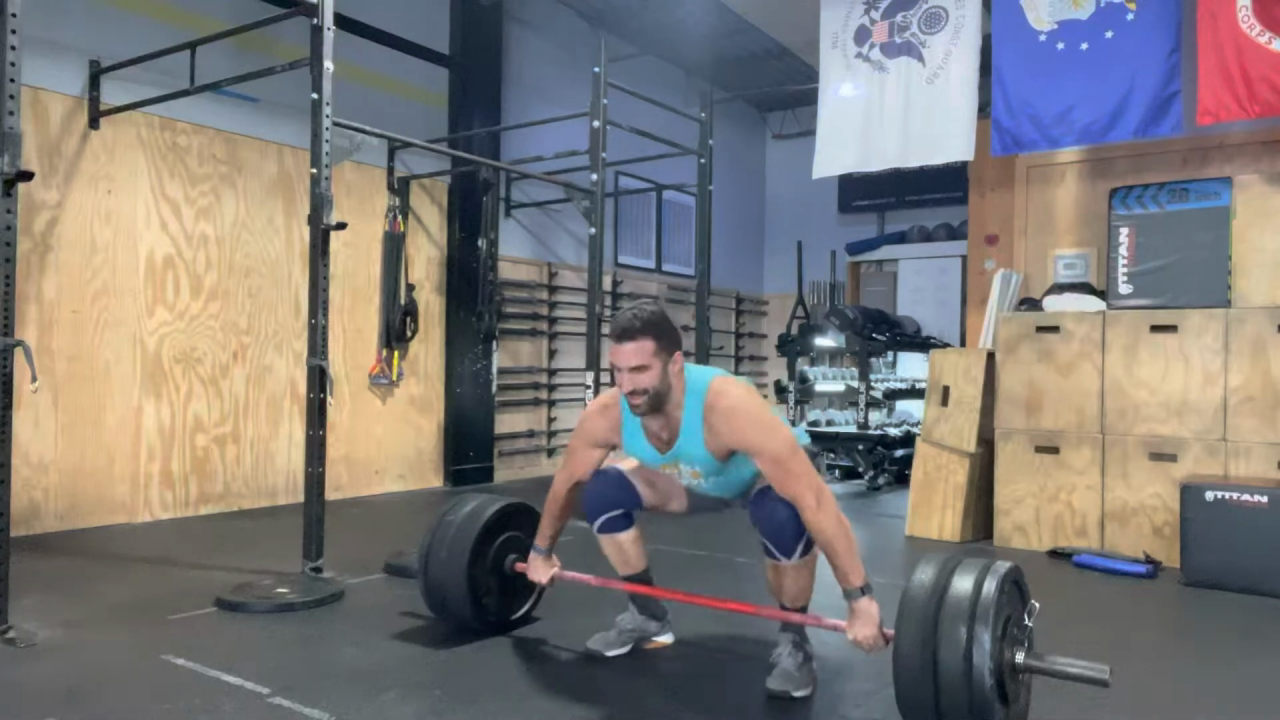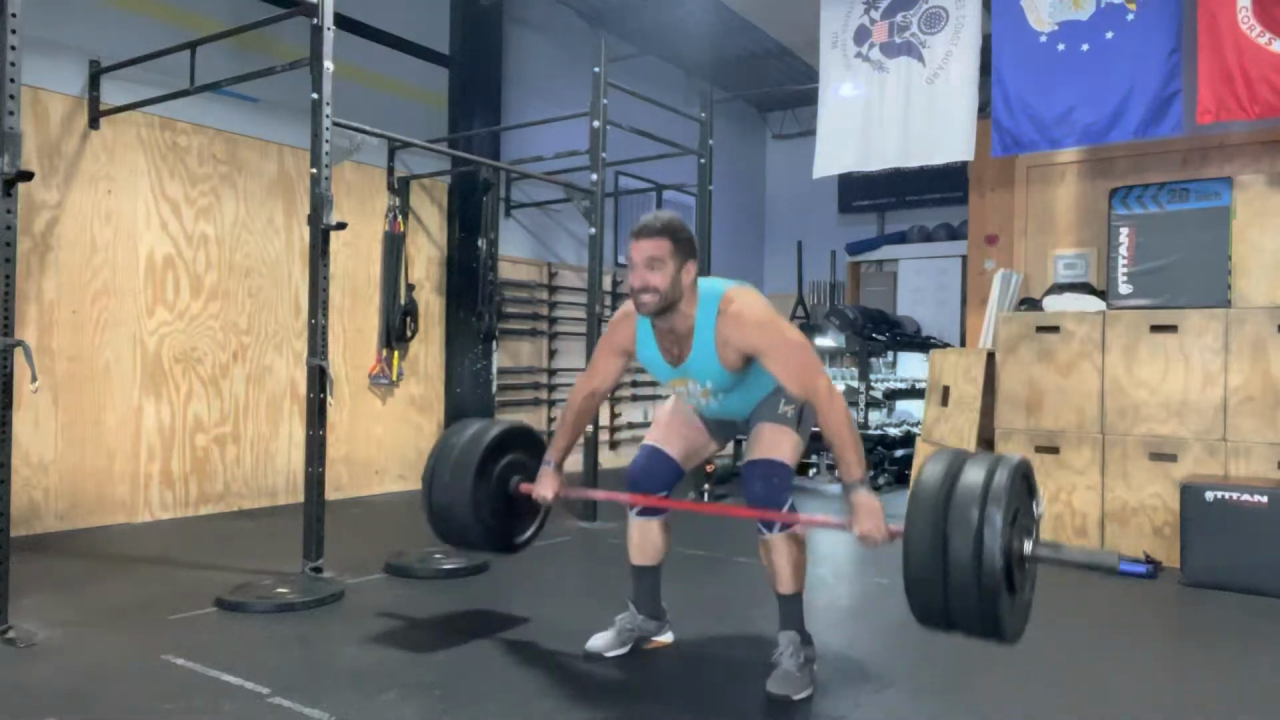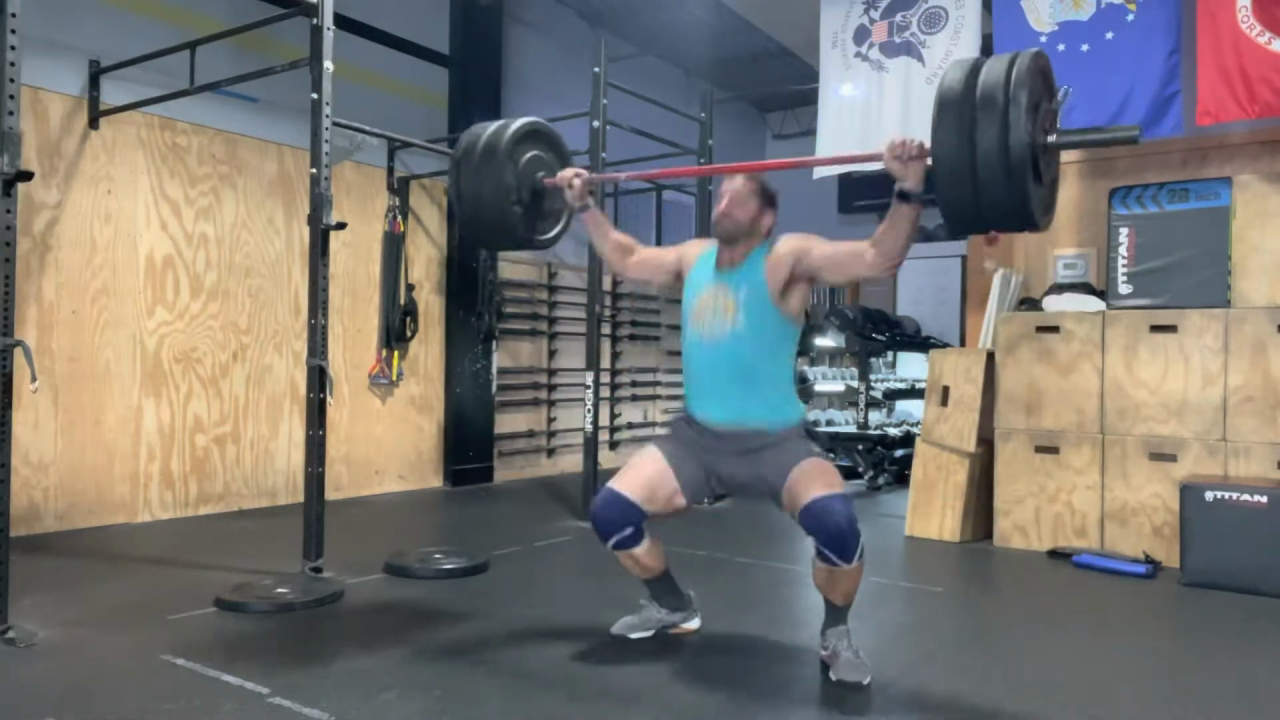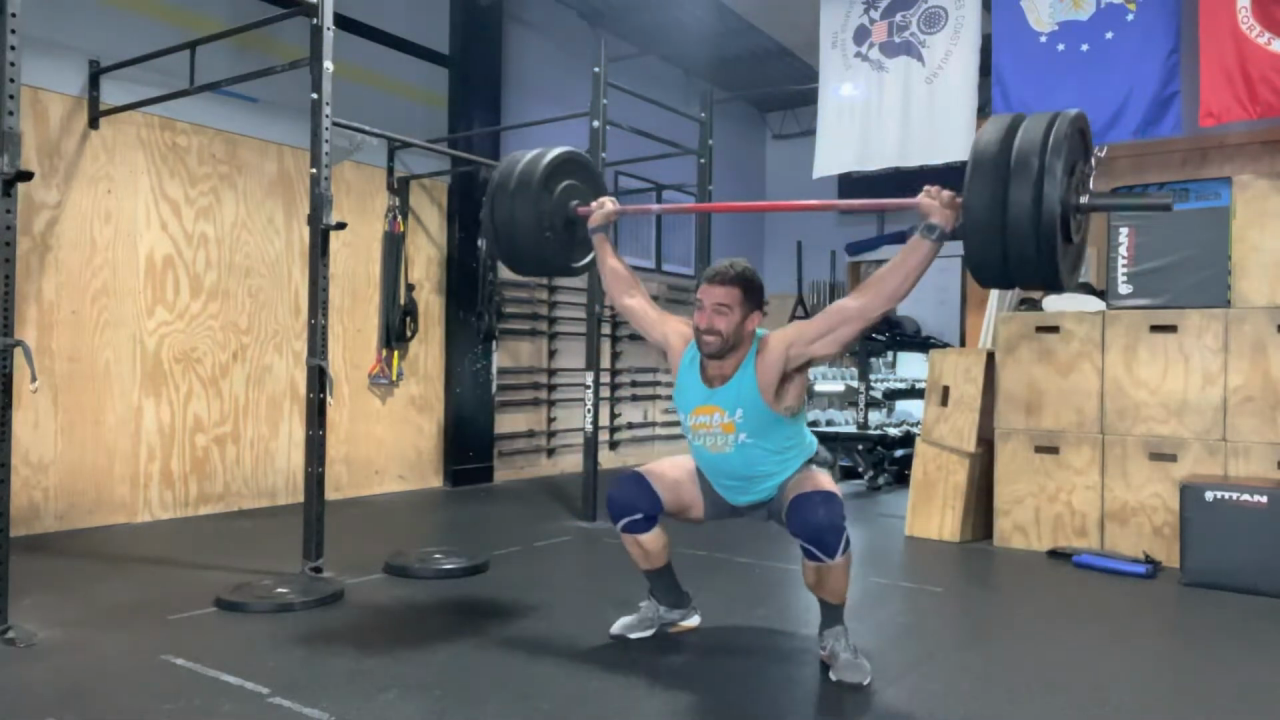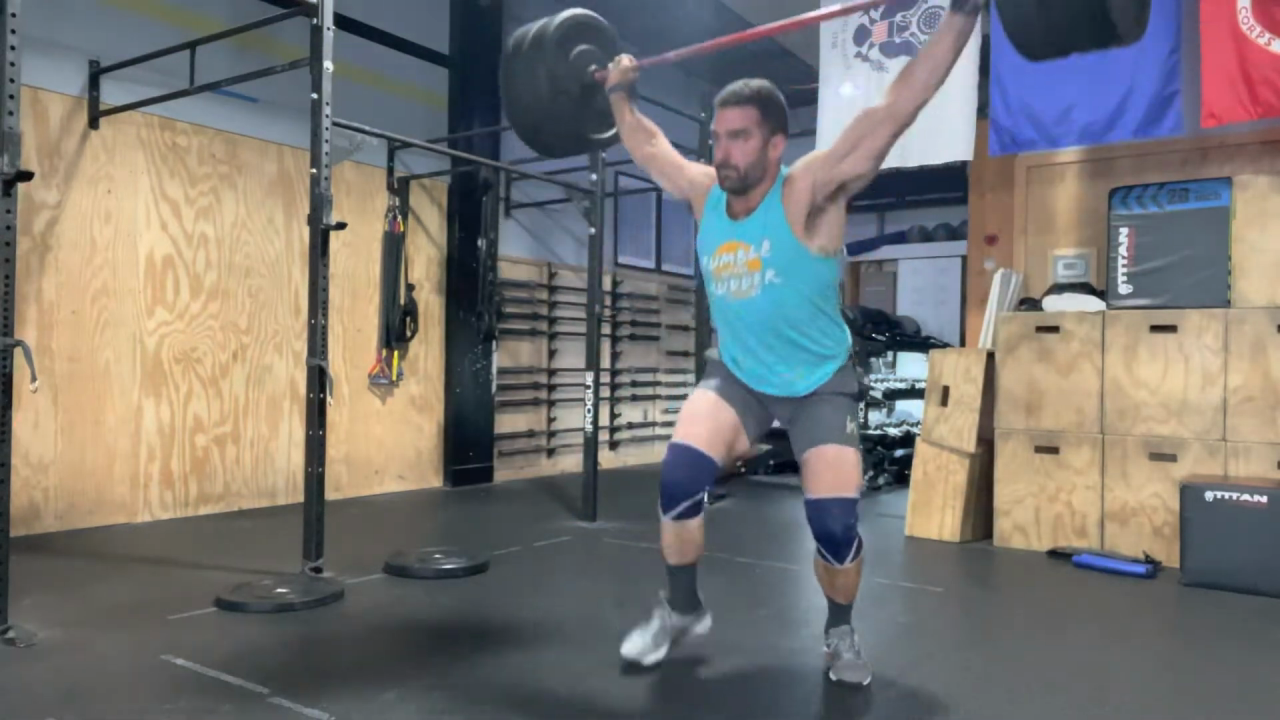
dt=0.7s
person 1, frame 1
left shoulder: (727, 407)
right shoulder: (609, 413)
left elbow: (813, 499)
right elbow: (567, 481)
left wrist: (859, 600)
right wrist: (542, 551)
left hip: (764, 473)
right hip: (692, 479)
left knee: (784, 518)
right knee: (600, 495)
left ankle: (793, 640)
right ankle: (647, 617)
person 1, frame 2
left shoulder: (738, 314)
right shoulder: (629, 324)
left elbow: (823, 392)
right elbow: (588, 392)
left wrist: (859, 491)
right wrist: (551, 466)
left hip: (777, 390)
right hip: (704, 401)
left knee: (765, 490)
right knee: (646, 478)
left ankle: (793, 641)
right ankle: (646, 616)
person 1, frame 3
left shoulder: (785, 259)
right shoulder: (693, 259)
left elbow: (879, 259)
right elbow: (624, 256)
left wrist: (906, 188)
right wrist: (582, 203)
left hip: (775, 443)
right hip: (698, 435)
left knee: (836, 527)
right knee: (610, 513)
left ankle: (836, 633)
right ankle: (672, 605)
person 1, frame 4
left shoulder: (777, 357)
right shoulder: (679, 345)
left elbow: (868, 302)
right elbow: (628, 295)
left wrist: (933, 229)
right wrist: (599, 232)
left hip: (788, 479)
right hip: (716, 482)
left knee: (820, 520)
right knee: (626, 495)
left ankle: (834, 634)
right ankle: (670, 603)
person 1, frame 5
left shoulder: (809, 191)
right shoulder: (705, 190)
left elbow: (896, 112)
right elbow: (646, 145)
right wrist: (621, 91)
left hip: (819, 382)
right hip: (736, 376)
left knee: (833, 519)
right knee: (682, 476)
left ankle: (840, 633)
right ankle: (680, 609)
